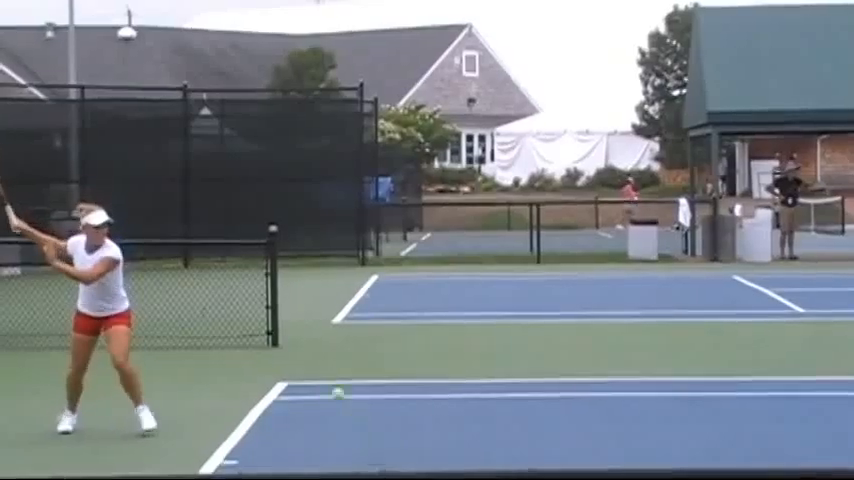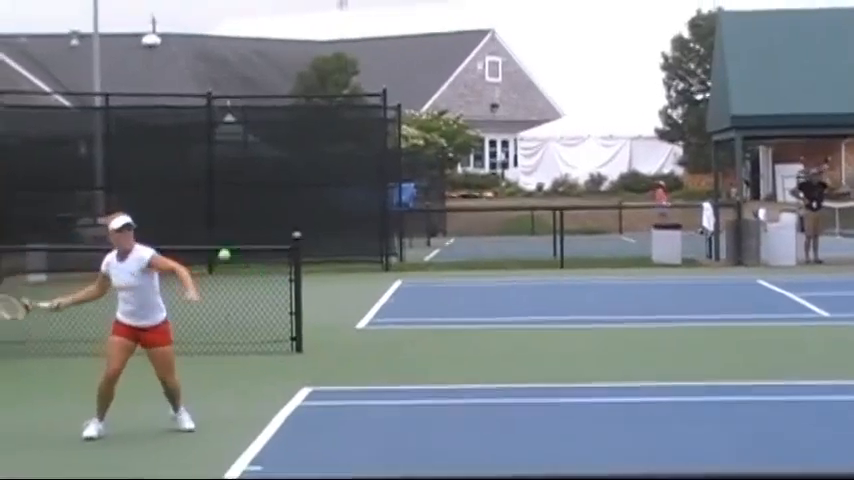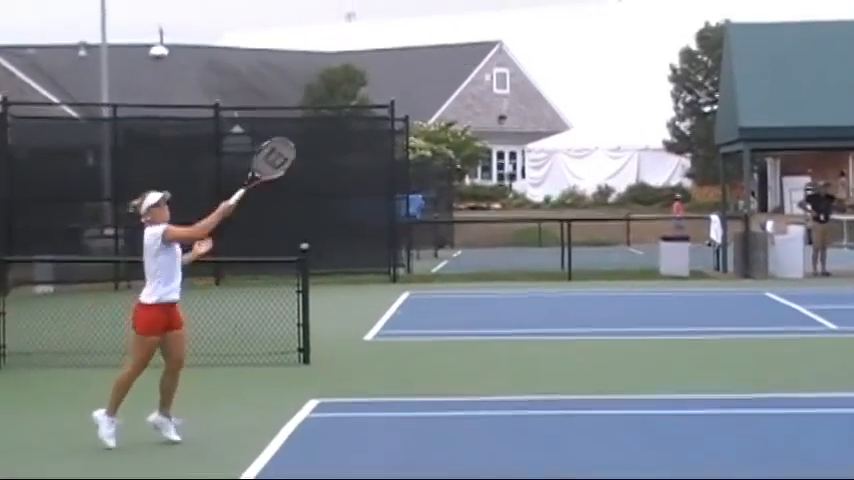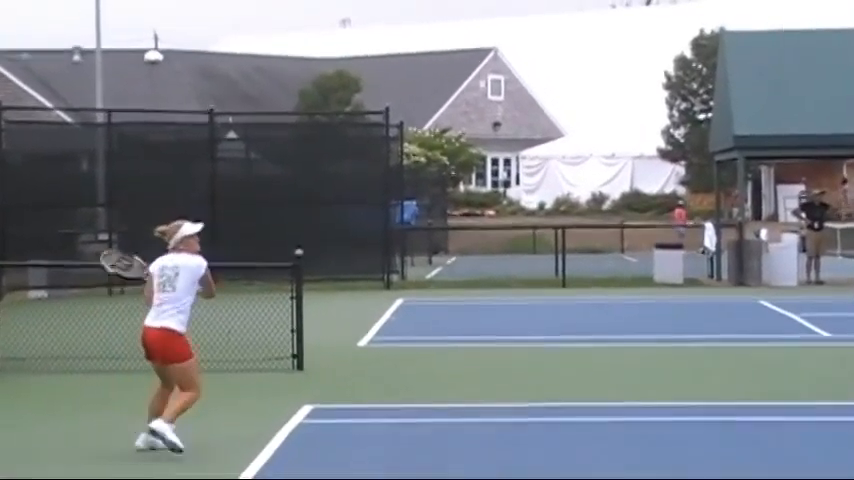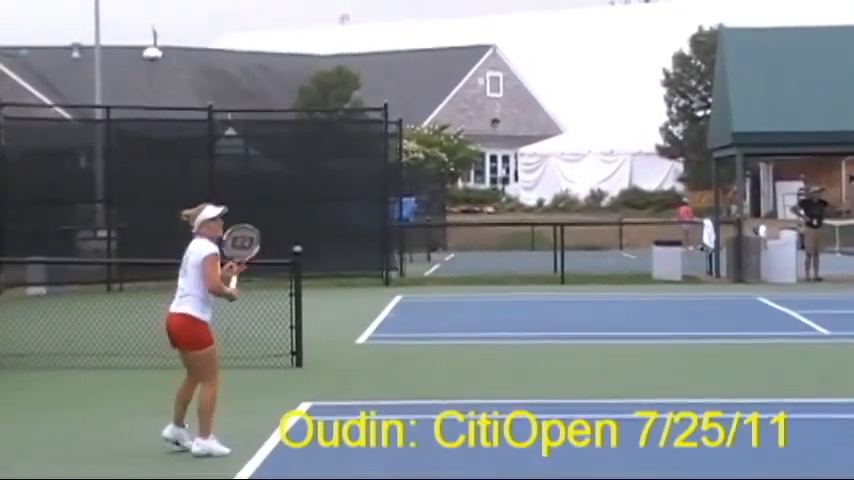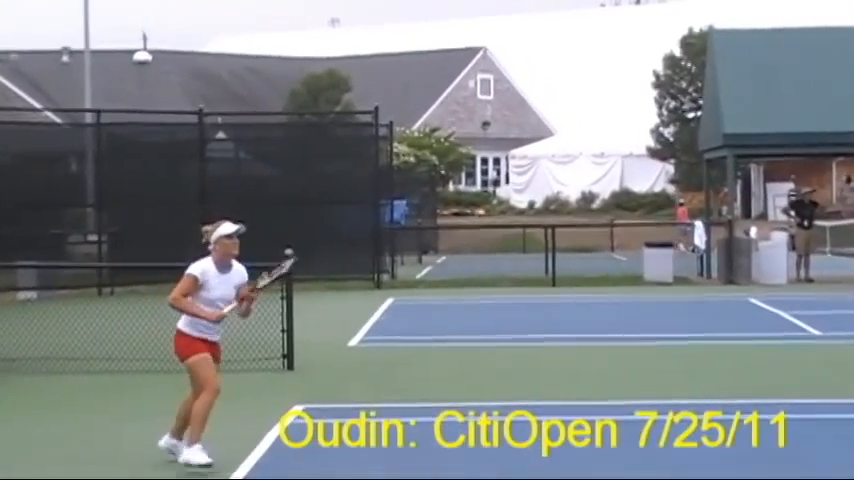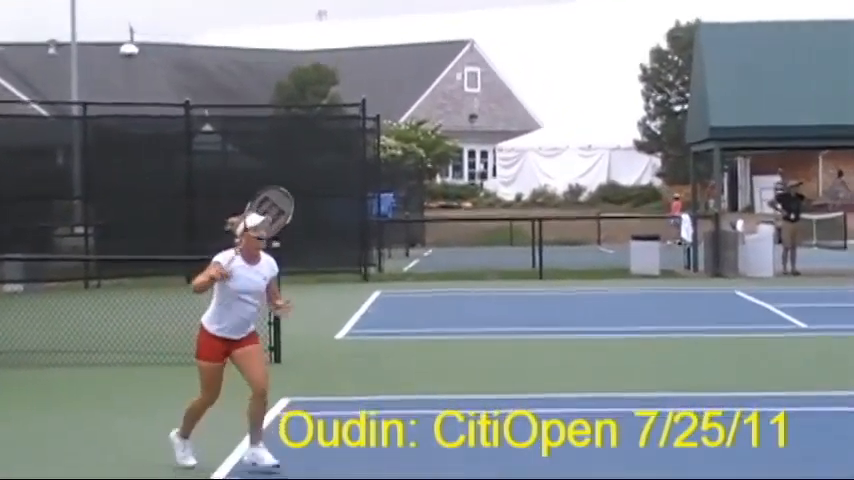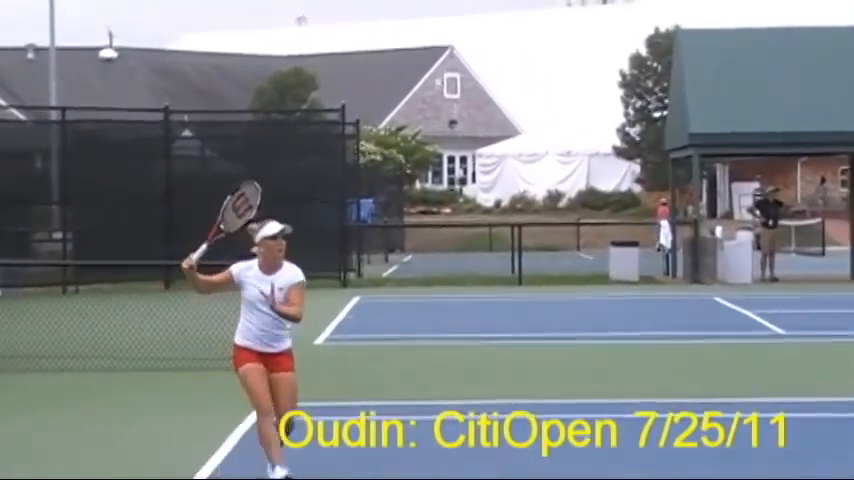
dt=0.3s
person 1, frame 1
left shoulder: (111, 253)
right shoulder: (76, 242)
left elbow: (87, 277)
right elbow: (54, 245)
left wrist: (56, 264)
right wrist: (25, 229)
left hip: (116, 314)
right hip: (86, 314)
left knee: (120, 361)
right knee: (76, 370)
left ankle: (140, 409)
right ankle: (70, 412)
person 1, frame 2
left shoulder: (144, 255)
right shoulder: (109, 261)
left elbow: (176, 268)
right elbow: (97, 291)
left wrist: (190, 288)
right wrist: (65, 301)
left hip: (155, 325)
right hip: (125, 324)
left knee: (168, 380)
right knee: (111, 373)
left ankle: (178, 410)
right ankle: (98, 420)
person 1, frame 3
left shoulder: (165, 232)
right shoulder: (157, 232)
right elbow: (196, 232)
left wrist: (195, 253)
right wrist: (220, 212)
left hip: (170, 308)
right hip: (152, 310)
left knee: (175, 364)
right knee: (136, 368)
left ankle: (163, 416)
right ankle: (107, 416)
person 1, frame 4
left shoulder: (158, 264)
right shoulder: (197, 263)
left elbow: (149, 298)
right elbow: (210, 292)
left hip: (150, 332)
right hip: (169, 335)
left knee: (168, 385)
right knee: (192, 390)
left ankle: (149, 436)
right ankle: (163, 423)
person 1, frame 5
left shoulder: (195, 247)
right shoulder: (208, 248)
right elbow: (213, 286)
left wrist: (227, 272)
right wrist: (231, 293)
left hip: (178, 319)
right hip: (191, 321)
left knee: (194, 377)
right knee: (209, 381)
left ankle: (176, 428)
right ankle: (204, 439)
person 1, frame 6
left shoulder: (239, 272)
right shoulder: (201, 269)
left elbow: (244, 313)
right elbow: (174, 299)
left wrist: (248, 302)
right wrist: (204, 314)
left hip: (212, 340)
right hip: (190, 337)
left knee: (199, 393)
right knee: (211, 388)
left ankle: (173, 438)
right ankle: (192, 447)
person 1, frame 7
left shoulder: (269, 264)
right shoulder: (226, 259)
left elbow: (274, 298)
right elbow: (197, 286)
left wrist: (280, 304)
right wrist: (211, 278)
left hip: (245, 336)
right hip: (213, 335)
left knee: (261, 388)
right knee: (209, 396)
left ankle: (256, 449)
right ankle: (181, 437)
person 1, frame 8
left shoulder: (294, 274)
right shoulder: (244, 270)
left elbow: (297, 314)
right elbow: (205, 286)
left wrist: (277, 307)
right wrist: (190, 273)
left hip: (280, 351)
right hip: (247, 350)
left knee: (286, 415)
right knee: (264, 407)
